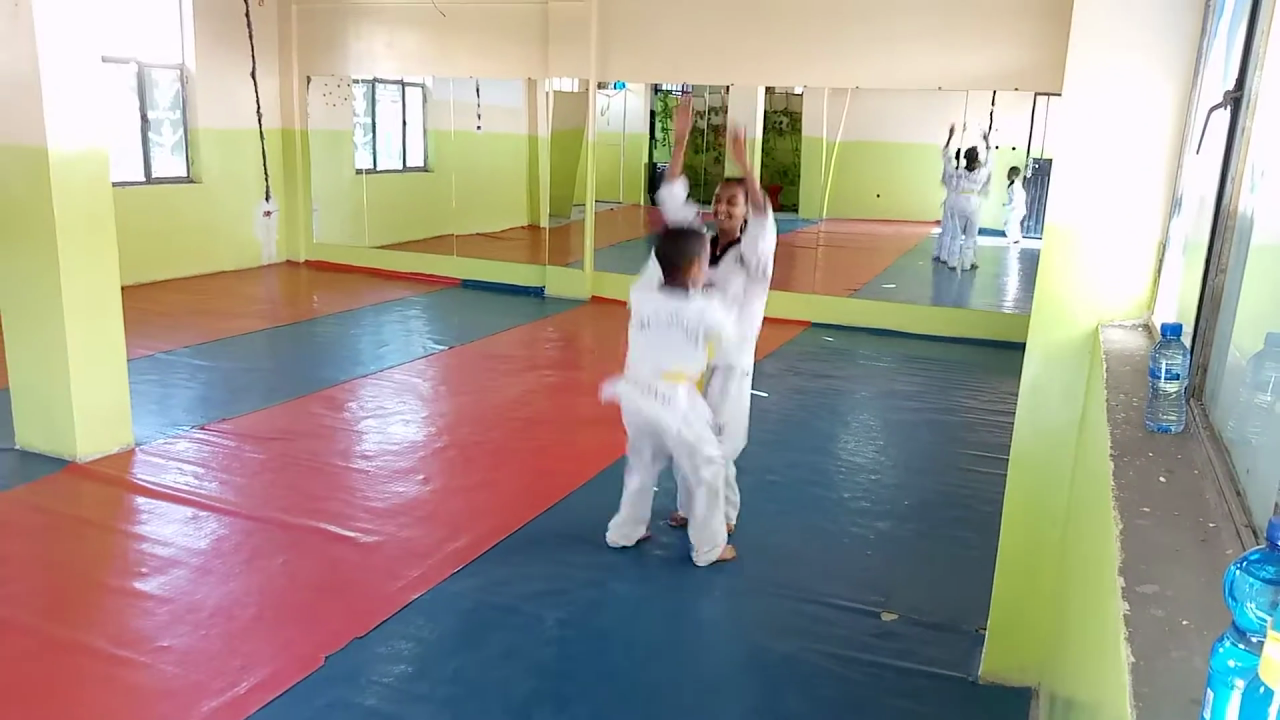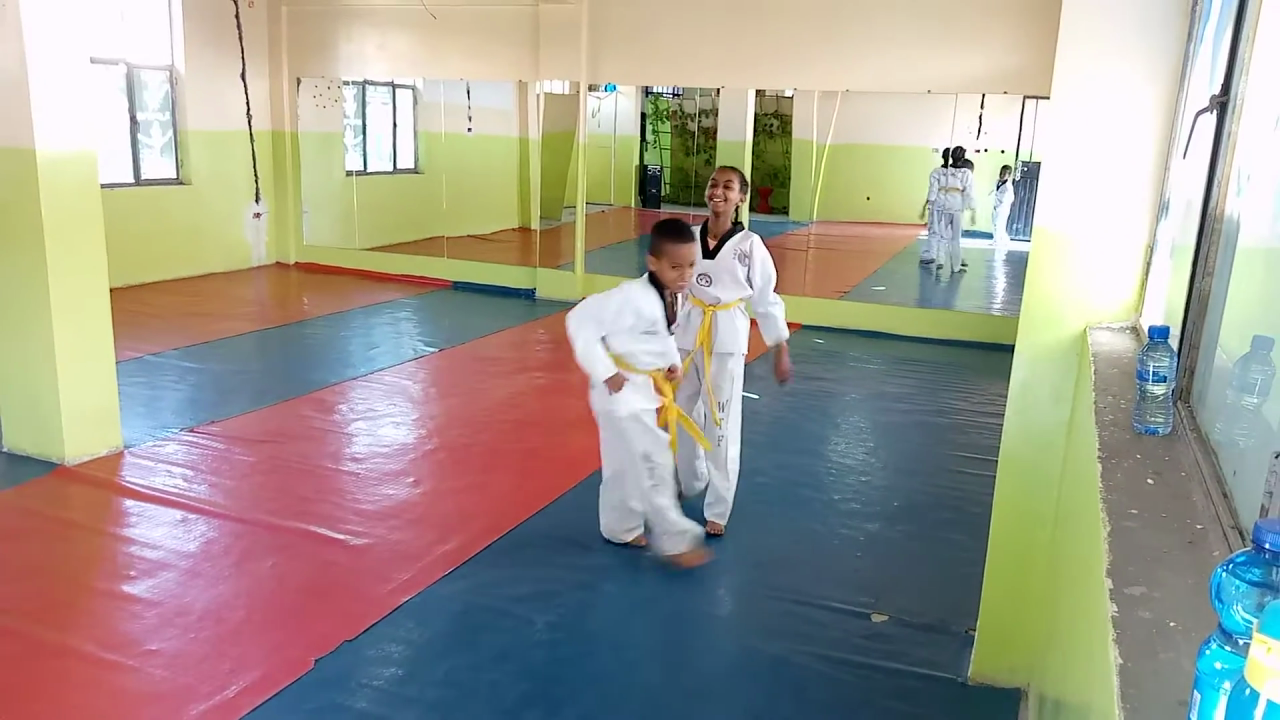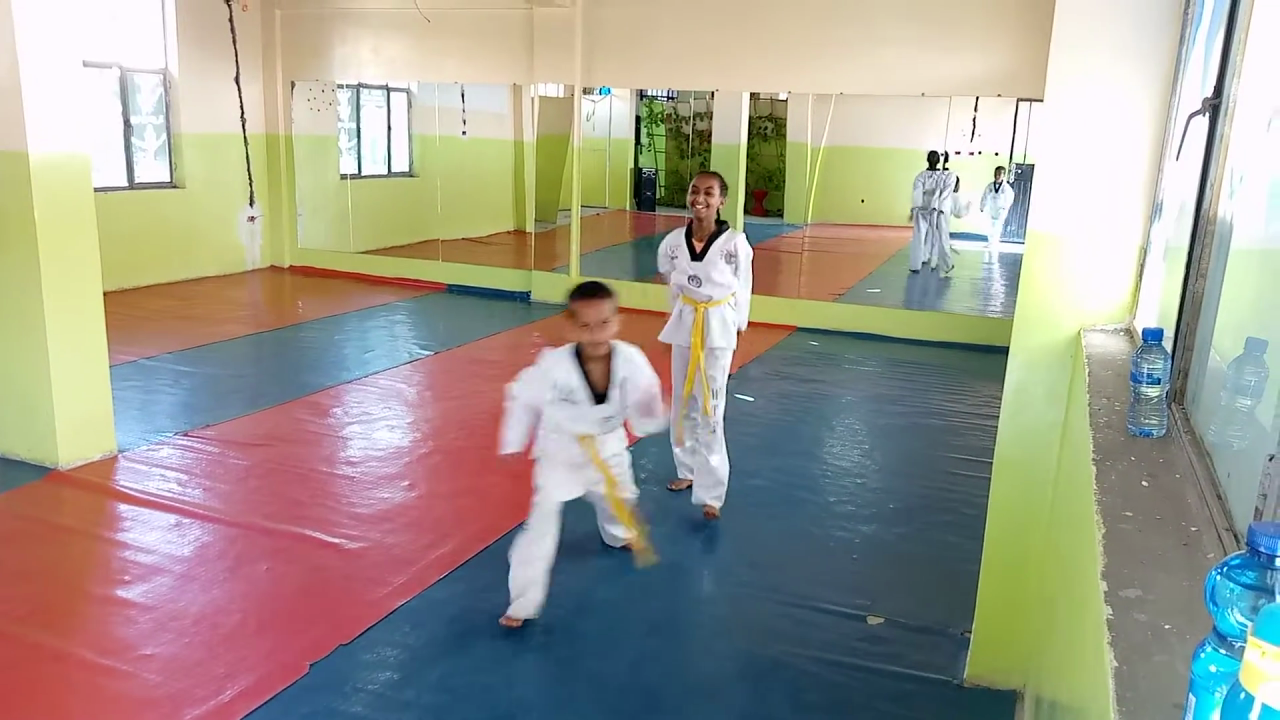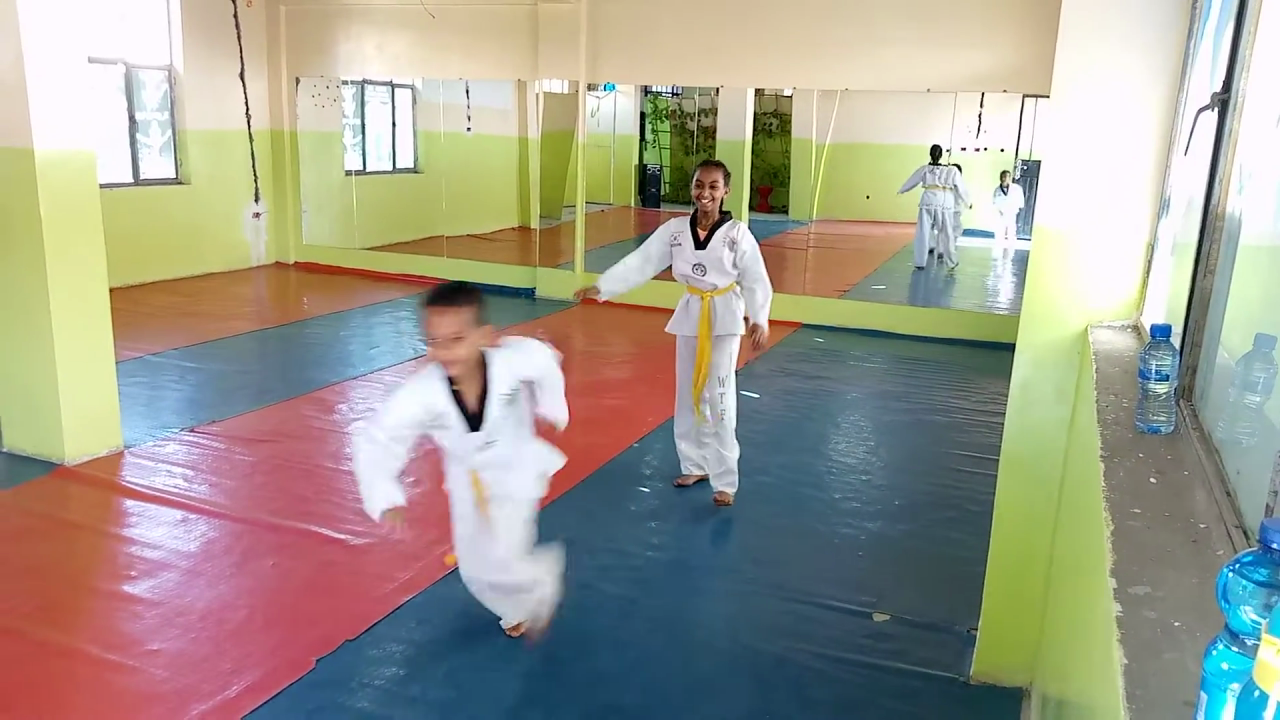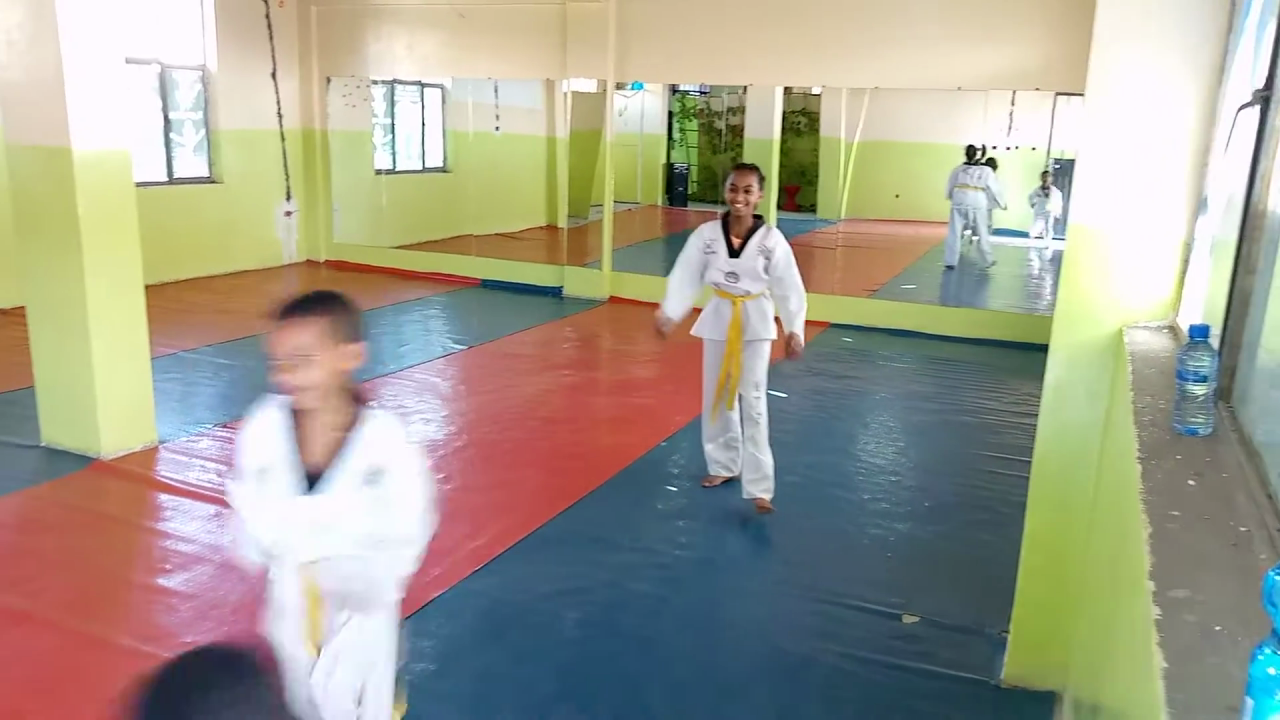
dt=0.3s
person 1, frame 1
left shoulder: (753, 253)
right shoulder: (702, 240)
left elbow: (766, 234)
right elbow: (673, 199)
left wrist: (749, 186)
right wrist: (680, 140)
left hip: (732, 355)
left knee: (721, 436)
left ankle: (722, 515)
right ankle: (694, 504)
person 1, frame 2
left shoulder: (750, 246)
left elbow: (768, 300)
left wrist: (780, 349)
left hip: (727, 336)
right hip: (690, 330)
left knee: (722, 425)
right knee: (685, 414)
left ankle: (717, 510)
right ankle: (690, 482)
person 1, frame 3
left shoulder: (735, 243)
right shoulder: (672, 242)
left elbow: (741, 291)
left wrist: (737, 325)
left hip: (718, 329)
right hip: (683, 326)
left knee: (711, 410)
right knee: (683, 406)
left ankle: (710, 493)
right ankle: (689, 470)
person 1, frame 4
left shoulder: (738, 234)
right shoulder: (674, 230)
left elbow: (756, 281)
right elbow: (639, 264)
left wrist: (758, 320)
right wrist: (601, 287)
left hip: (725, 319)
right hip: (690, 315)
left knee: (718, 398)
right knee: (688, 396)
left ankle: (724, 480)
right ankle: (695, 465)
person 1, frame 5
left shoulder: (771, 240)
right shoulder: (706, 235)
left elbow: (788, 288)
right elbow: (685, 278)
left wrist: (793, 330)
right wrist: (668, 314)
left hip: (755, 324)
right hip: (717, 320)
left knee: (753, 405)
right knee: (717, 399)
left ankle: (759, 488)
right ankle: (723, 465)
person 2, frame 1
left shoulder: (642, 294)
right shoulder: (703, 308)
right elbow: (731, 331)
left hip: (634, 396)
right hip: (674, 404)
left knee: (642, 469)
right knee: (707, 472)
left ankle: (625, 531)
right ankle: (708, 547)
person 2, frame 2
left shoulder: (673, 295)
right shoulder: (632, 296)
right elbow: (580, 321)
left wrist: (672, 362)
right wrist: (605, 372)
left hip: (643, 387)
right hip: (622, 389)
left knee: (626, 465)
right knee: (654, 463)
left ankle: (621, 528)
right ankle: (675, 541)
person 2, frame 3
left shoulder: (631, 360)
right shoulder: (554, 365)
left elbow: (644, 421)
right elbow: (522, 398)
left wrist: (652, 412)
right wrist: (514, 442)
left hip: (607, 446)
right hip: (561, 449)
left knee: (619, 500)
right knee: (544, 518)
left ankle: (618, 534)
right ankle: (524, 602)
person 2, frame 4
left shoulder: (517, 358)
right shoulder: (421, 391)
left elbow: (545, 360)
right elbow: (374, 443)
left wrist: (552, 411)
right wrist: (386, 499)
left hip: (514, 472)
right hip: (468, 481)
left knee: (499, 562)
right knee: (474, 565)
left ankle: (539, 585)
right ankle: (518, 609)
person 2, frame 5
left shoulder: (382, 436)
right shoulder: (264, 424)
left elbow: (407, 524)
right elbow: (246, 492)
left wrist: (372, 581)
right wrist: (255, 554)
left hip: (360, 592)
right hip: (295, 594)
